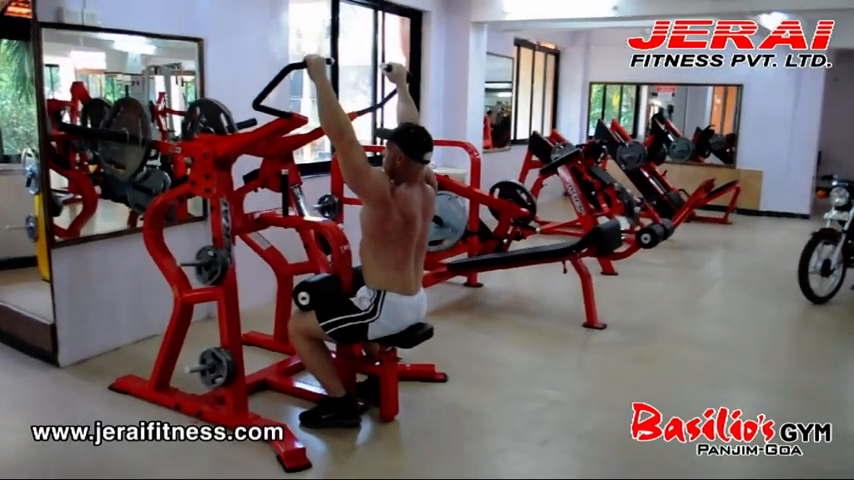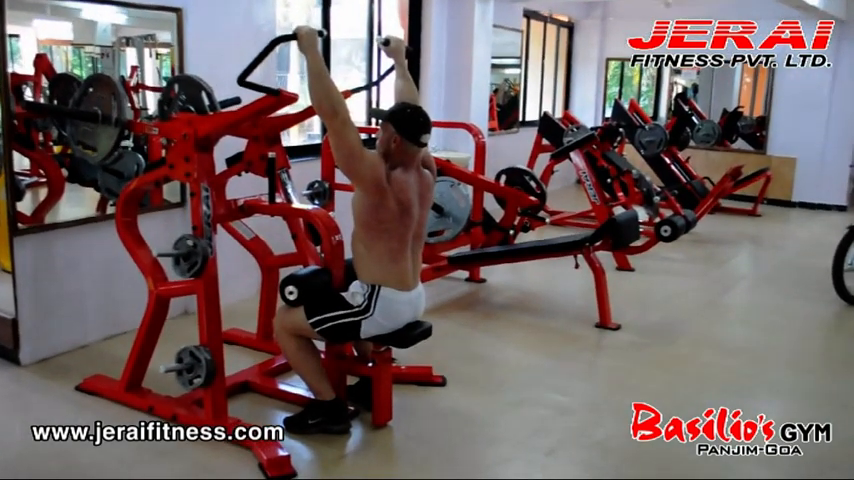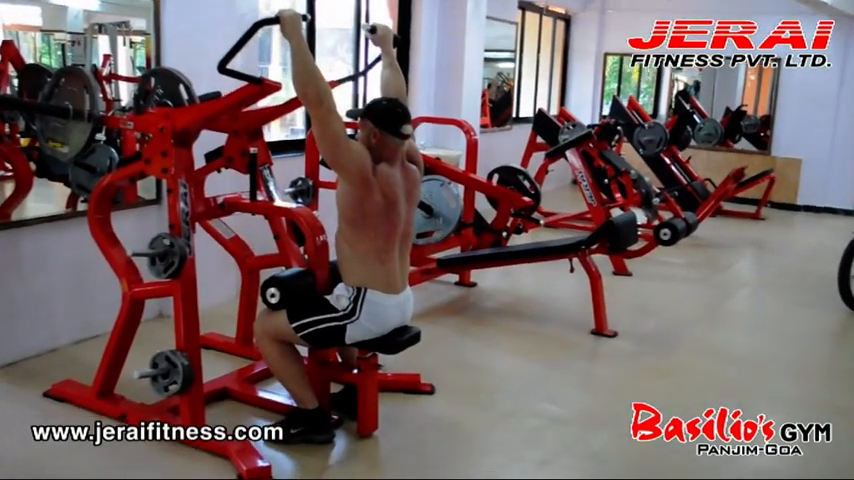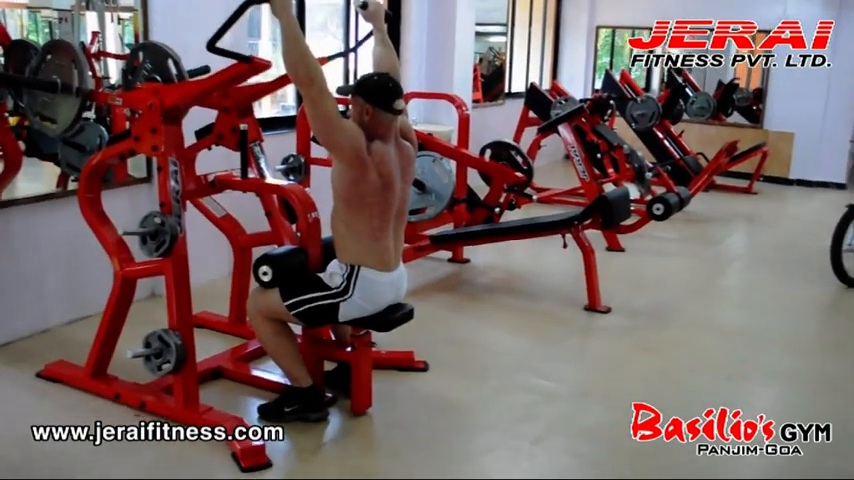
dt=1s
person 1, frame 1
left shoulder: (382, 193)
right shoulder: (427, 187)
left elbow: (342, 137)
right elbow: (412, 135)
left wrist: (320, 77)
right wrist: (401, 84)
left hip: (390, 309)
right hip: (416, 304)
left knee: (298, 327)
right knee: (351, 304)
left ankle: (341, 404)
right ankle: (381, 377)
person 1, frame 2
left shoulder: (377, 178)
right shoulder: (425, 172)
left elbow: (334, 116)
right elbow: (410, 114)
left wrist: (311, 49)
right wrist: (399, 60)
left hip: (385, 306)
right hip: (413, 299)
left knee: (285, 323)
right knee: (343, 301)
left ankle: (330, 408)
right ankle: (373, 380)
person 1, frame 3
left shoulder: (363, 173)
right shoulder: (411, 167)
left elbow: (319, 104)
right elbow: (396, 107)
left wrist: (294, 34)
right wrist: (386, 49)
left hip: (370, 310)
right hip: (401, 304)
left knee: (266, 328)
right knee: (330, 302)
left ankle: (312, 418)
right ankle: (358, 388)
person 1, frame 4
left shoulder: (357, 150)
right shoulder: (406, 144)
left elbow: (311, 85)
right elbow: (388, 83)
left hip: (365, 288)
right hip: (395, 281)
left knee: (258, 306)
right knee: (319, 281)
left ankle: (306, 396)
right ankle: (350, 367)
